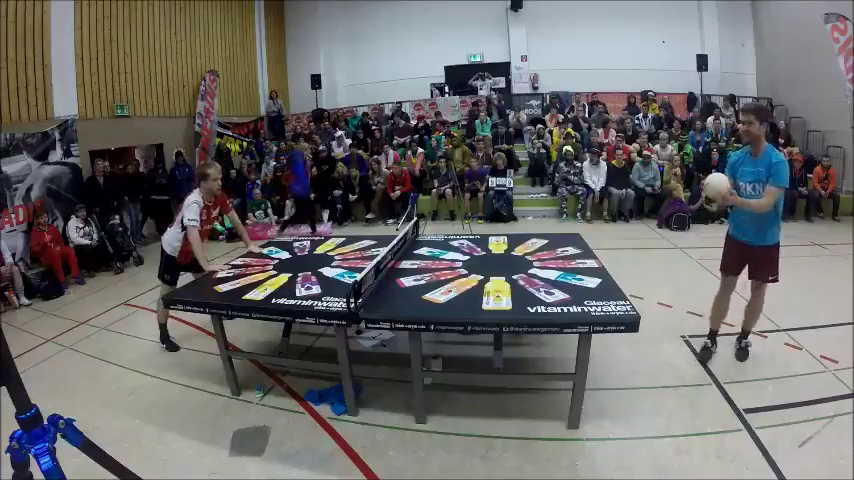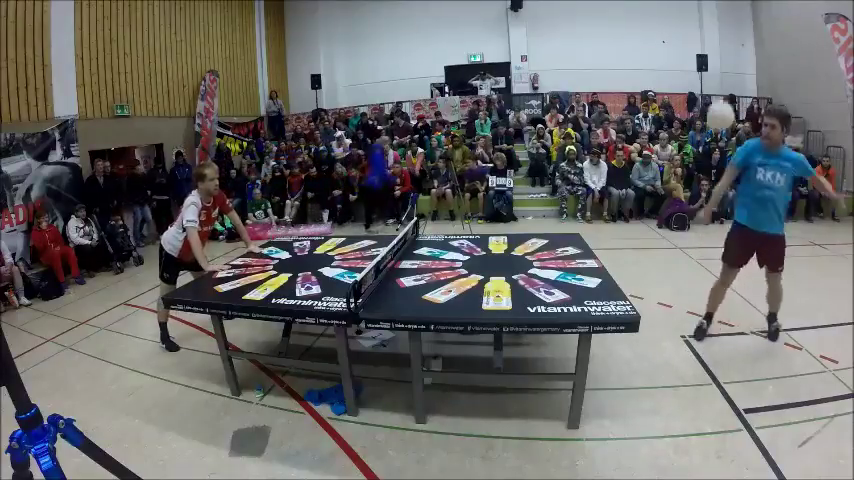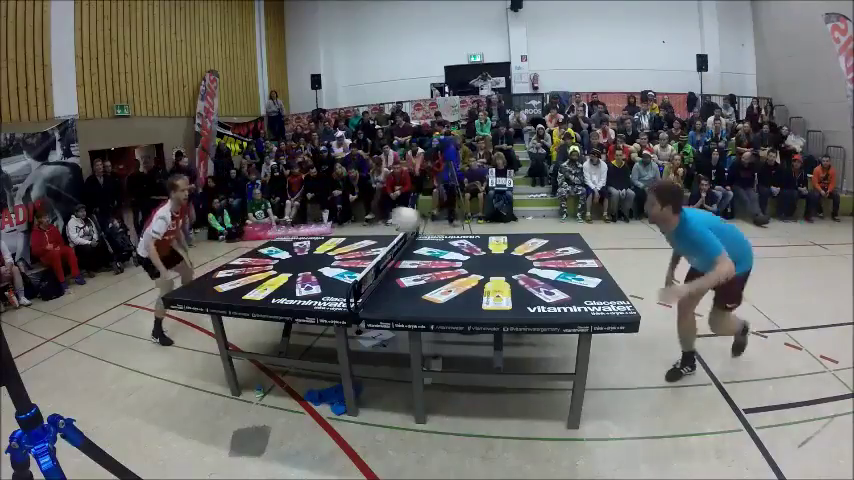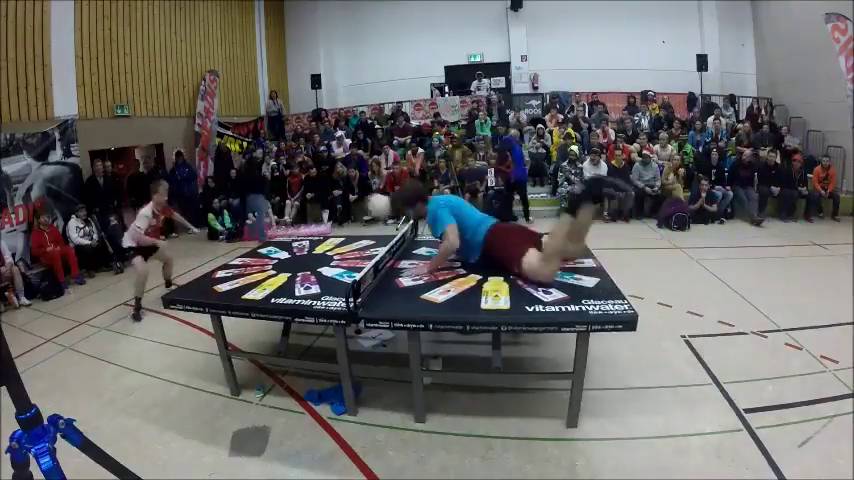
dt=1s
person 1, frame 1
left shoulder: (777, 162)
right shoulder: (736, 158)
left elbow: (767, 203)
right elbow: (728, 192)
left wrist: (738, 201)
right wrist: (722, 196)
left hip: (766, 240)
right hip: (736, 235)
left knee: (758, 291)
right knee: (725, 288)
left ankle: (743, 338)
right ankle: (711, 339)
person 1, frame 2
left shoulder: (794, 160)
right shoulder: (750, 148)
left elbow: (816, 179)
right elbow: (727, 178)
left wrist: (834, 196)
right wrist: (710, 206)
left hip: (773, 231)
right hip: (744, 226)
left knee: (774, 280)
right knee: (726, 277)
left ankle: (772, 319)
right ankle: (706, 320)
person 1, frame 3
left shoulder: (695, 228)
right shoulder: (671, 223)
left elbow: (726, 268)
left wrist: (687, 288)
right wrist: (670, 271)
left hip: (734, 262)
right hip: (705, 259)
left knee: (717, 324)
right knee: (684, 307)
left ankle: (740, 329)
right ankle: (688, 360)
person 1, frame 4
left shoulder: (439, 208)
right shoulder: (441, 200)
left elbow: (452, 243)
left wrist: (429, 267)
left hip: (497, 237)
right hip: (499, 233)
left knee: (546, 272)
right knee: (574, 248)
right ankle: (585, 200)
person 2, frame 1
left shoulder: (219, 197)
right shoulder: (194, 202)
left elbow: (234, 219)
right elbow: (193, 235)
left wrist: (249, 244)
right wrist: (207, 265)
left hip: (192, 250)
right hip: (173, 249)
right knee: (168, 292)
right ankle: (163, 335)
person 2, frame 2
left shoulder: (218, 197)
right shoulder: (192, 203)
left elbow: (235, 219)
right elbow: (193, 236)
left wrist: (249, 244)
right wrist: (206, 265)
left hip: (192, 251)
right hip: (172, 249)
right knee: (167, 293)
right ankle: (164, 335)
person 2, frame 3
left shoulder: (182, 208)
right shoulder: (163, 215)
right elbow: (149, 245)
left wrist: (185, 252)
right wrist: (162, 271)
left hip: (165, 249)
right hip: (148, 254)
left knee: (188, 271)
right knee: (167, 289)
right ankle: (157, 332)
person 2, frame 4
left shoulder: (163, 207)
right shoulder: (145, 213)
left elbow: (175, 216)
right elbow: (135, 236)
left wrist: (190, 227)
right wrist: (155, 241)
left hip: (150, 242)
right hip: (134, 244)
left knee: (169, 259)
right knee: (142, 272)
left ankle: (168, 284)
right ankle: (137, 307)
